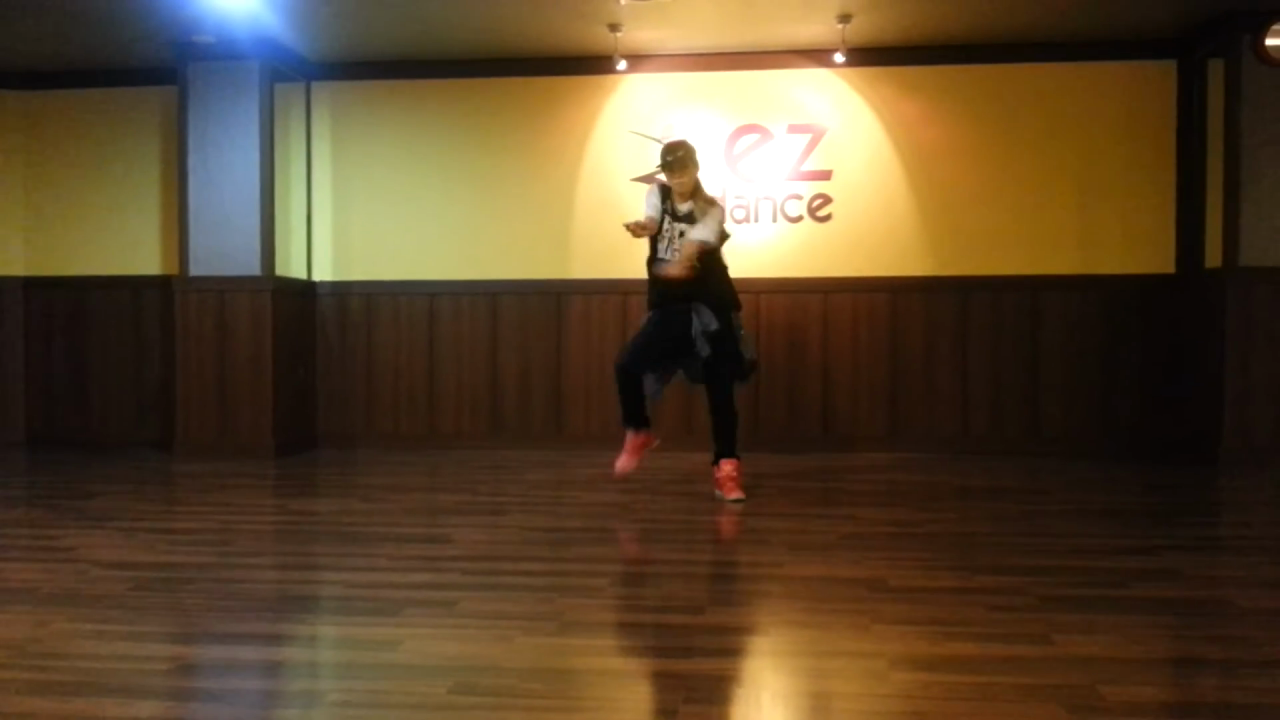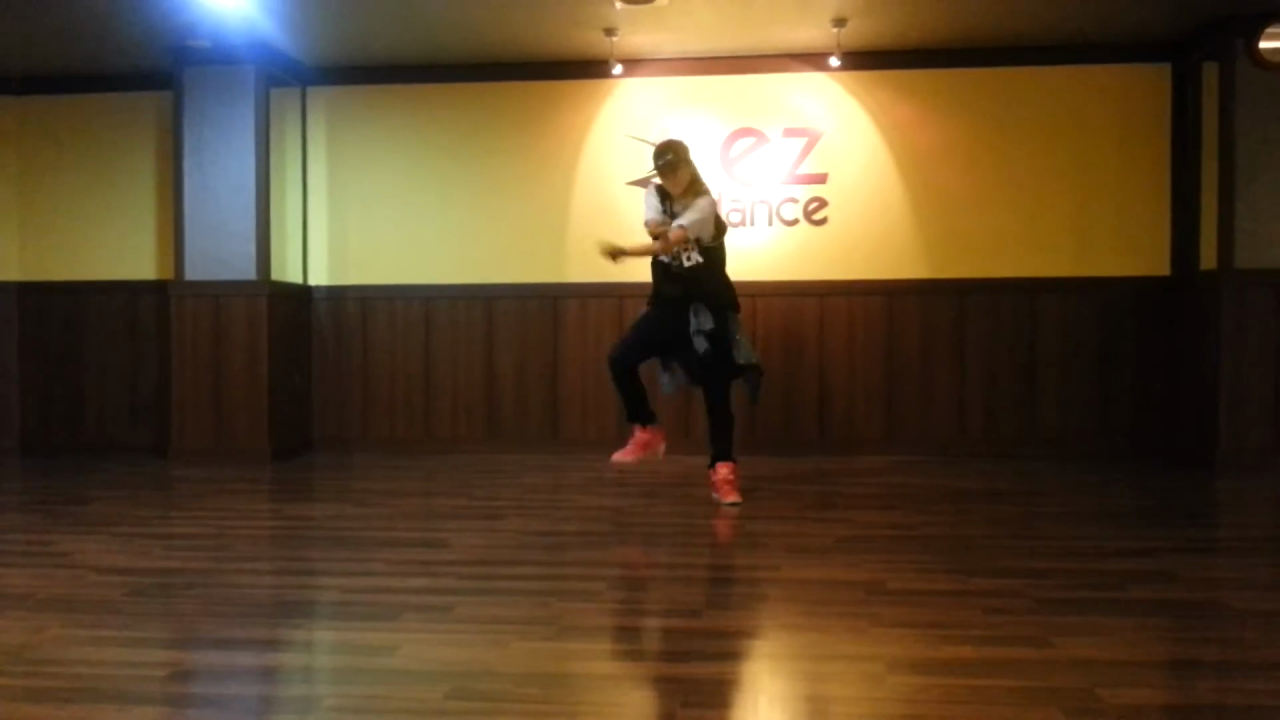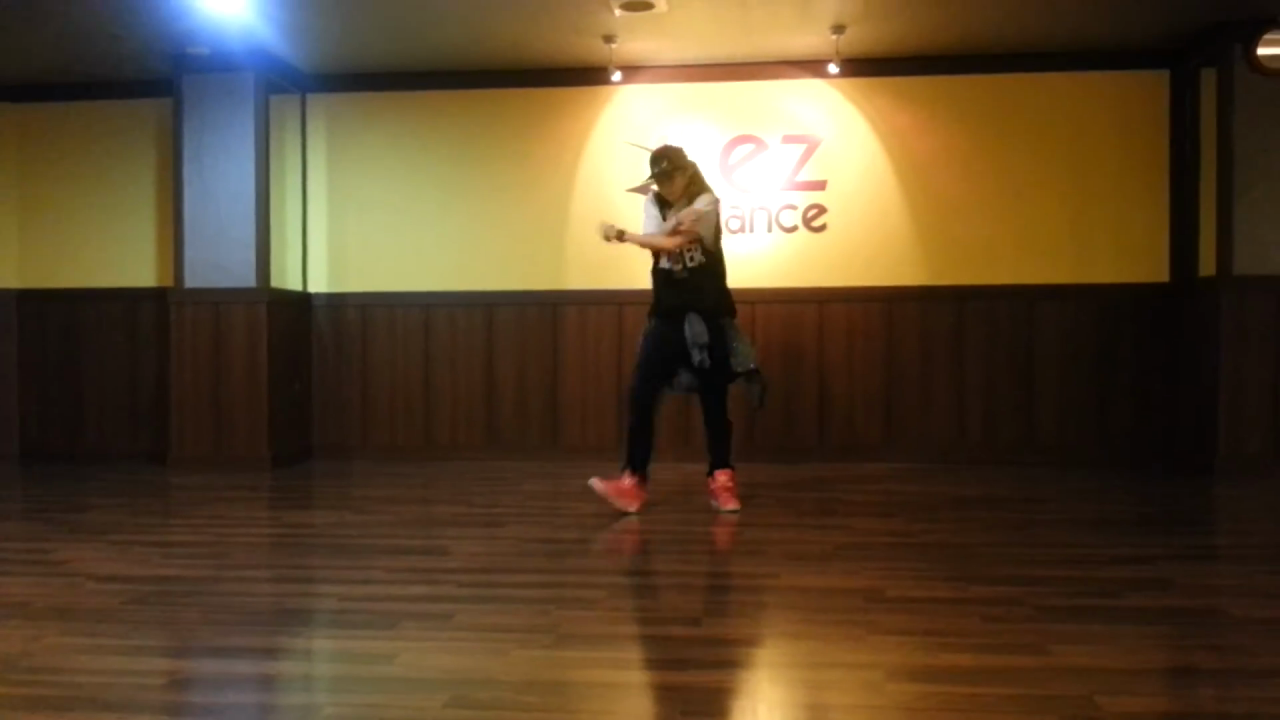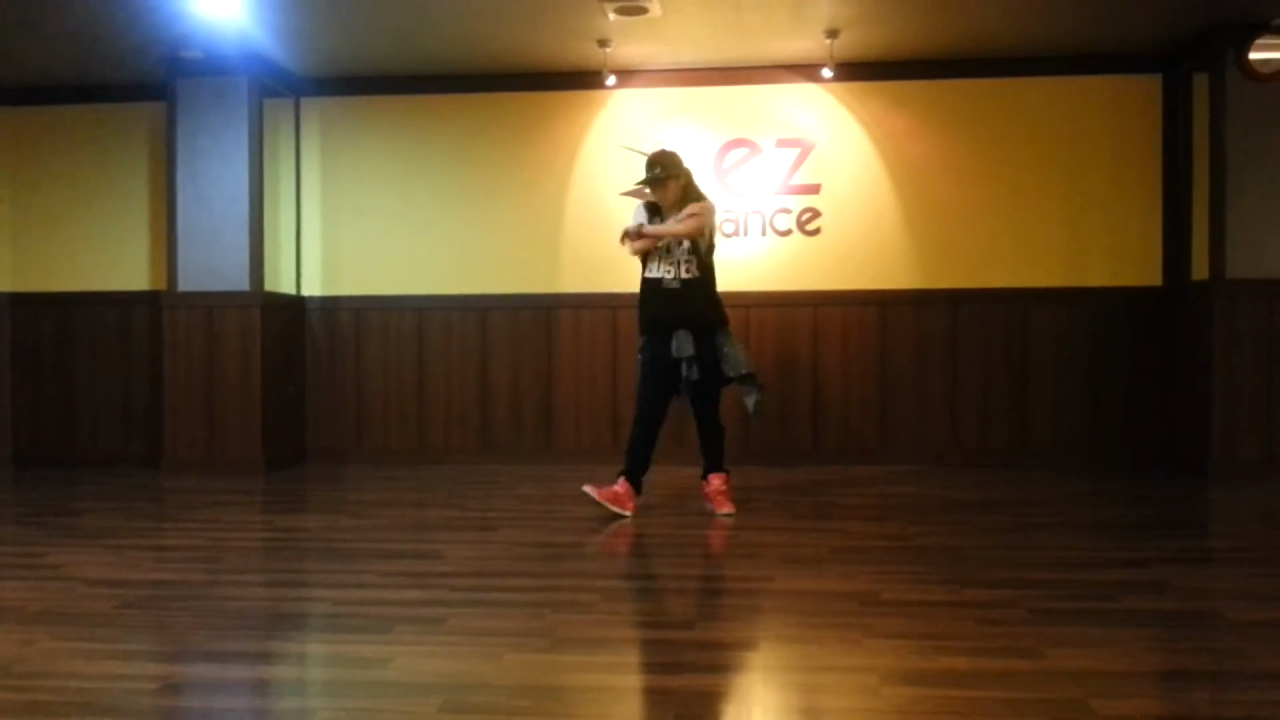
dt=0.1s
person 1, frame 1
left shoulder: (711, 210)
right shoulder: (656, 193)
left elbow: (691, 253)
right elbow: (651, 226)
left wrist: (681, 266)
right wrist: (642, 228)
left hip: (713, 307)
right hip: (670, 306)
left knee: (720, 390)
right knee: (628, 366)
left ankle: (727, 471)
right ankle: (638, 434)
person 1, frame 2
left shoulder: (704, 203)
right shoulder: (655, 196)
left elbow: (669, 242)
right elbow: (655, 230)
left wrist: (624, 251)
right wrist: (658, 230)
left hip: (710, 306)
right hip: (668, 304)
left knee: (716, 391)
right knee: (620, 358)
left ankle: (723, 474)
right ankle: (646, 431)
person 1, frame 3
left shoulder: (705, 202)
right shoulder: (654, 204)
left elbow: (677, 242)
right elbow: (655, 241)
left wrist: (621, 235)
right wrist: (675, 226)
left hip: (709, 315)
right hip: (668, 316)
left knee: (713, 400)
right knee: (642, 392)
left ankle: (722, 481)
right ankle: (632, 483)
person 1, frame 4
left shoulder: (702, 208)
right shoulder: (646, 211)
left elbow: (690, 229)
right elbow: (636, 248)
left wrist: (646, 232)
right wrist: (664, 234)
left hip: (700, 325)
right hip: (658, 326)
left knee: (706, 406)
right knee: (649, 409)
left ankle: (716, 485)
right ankle: (627, 488)
